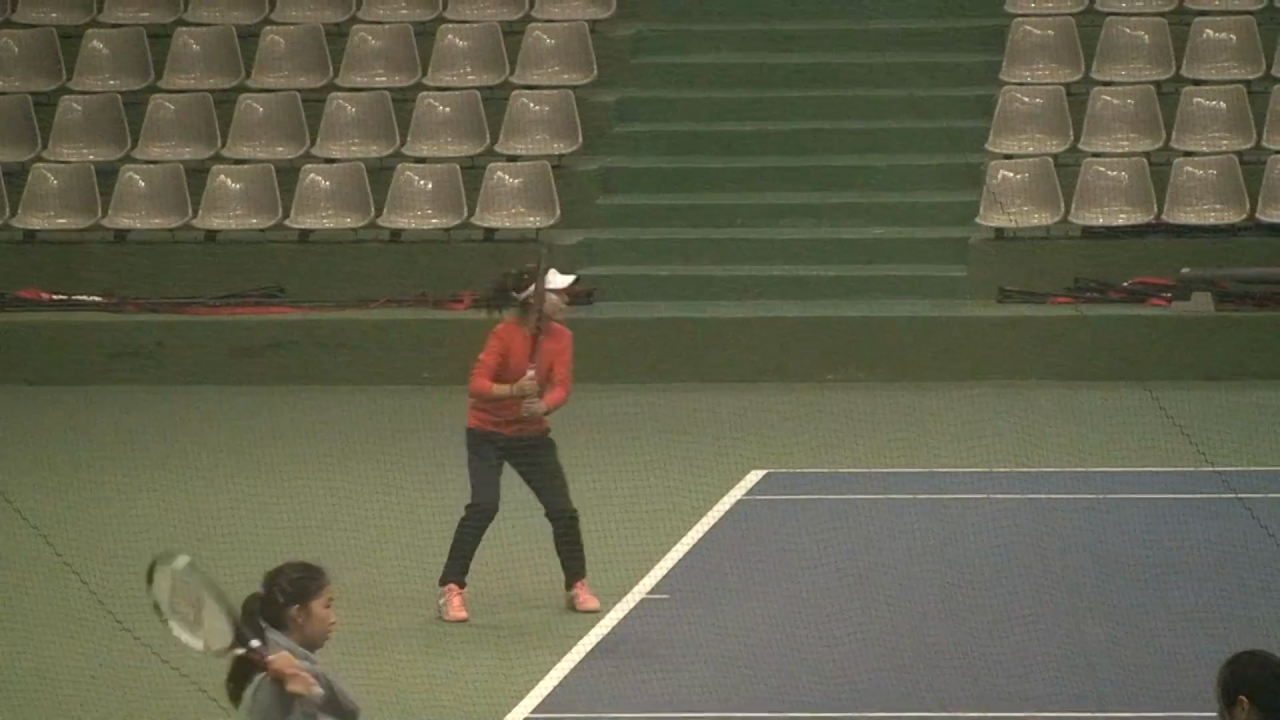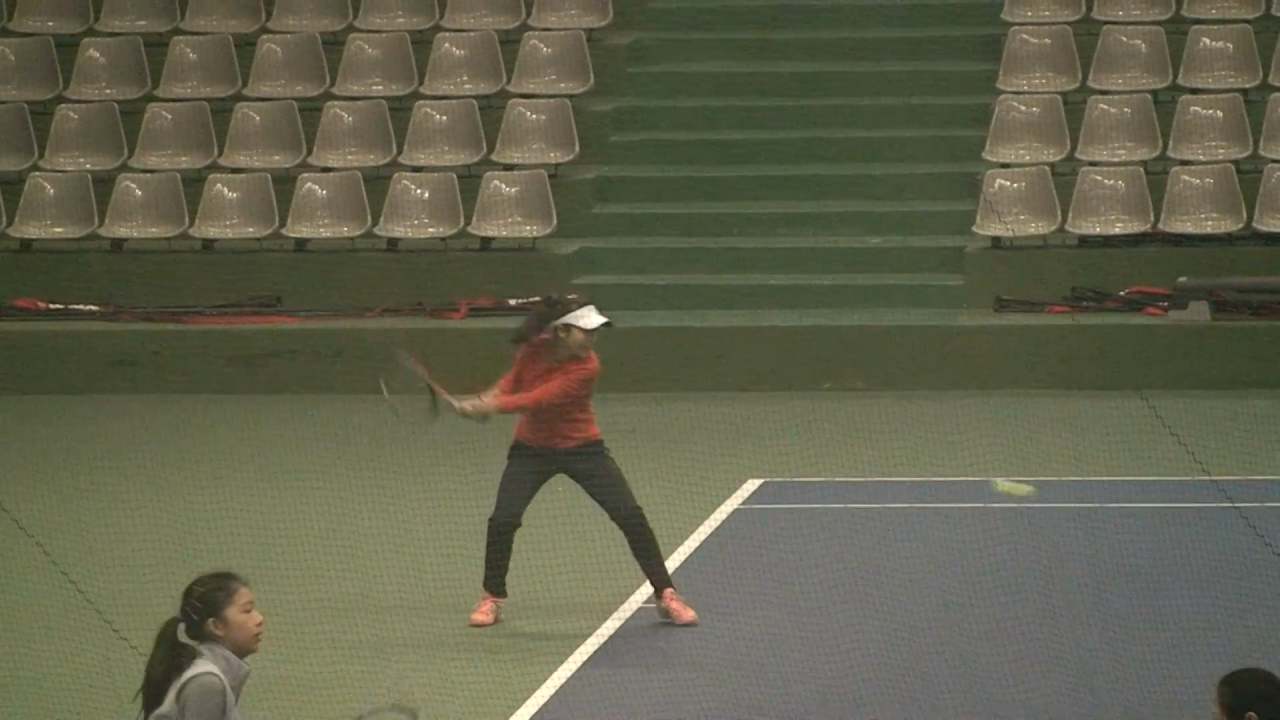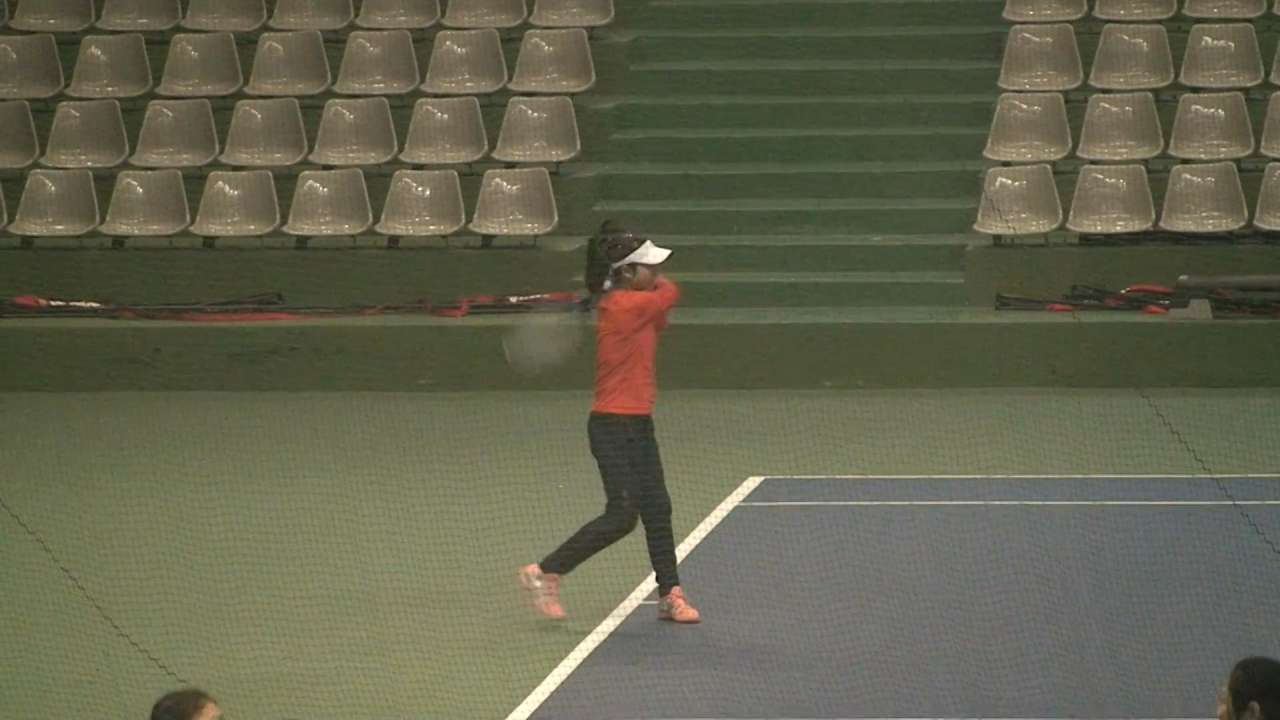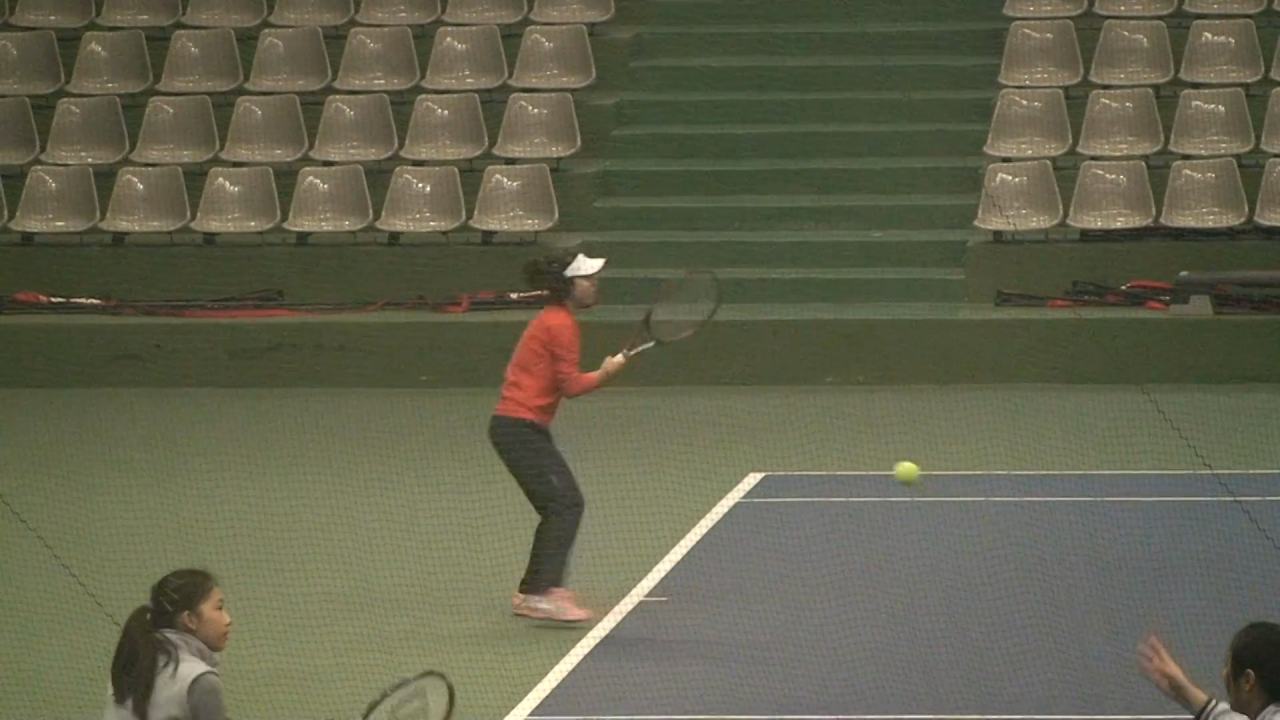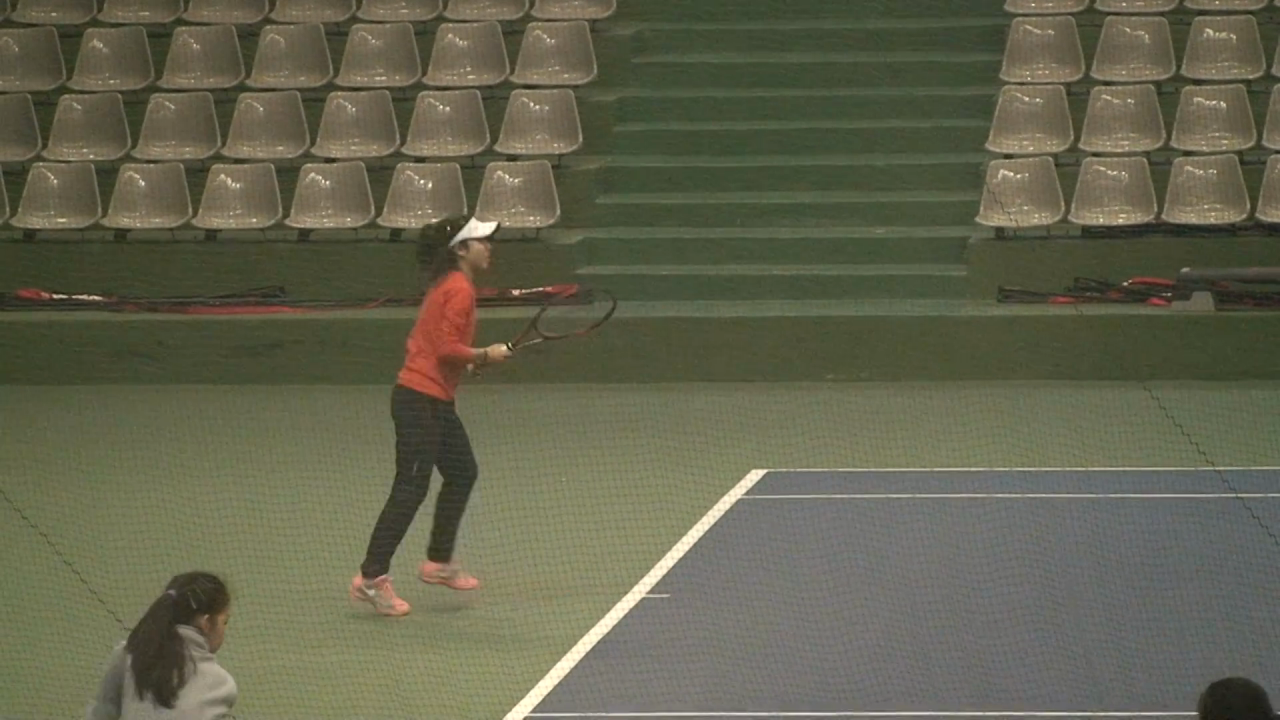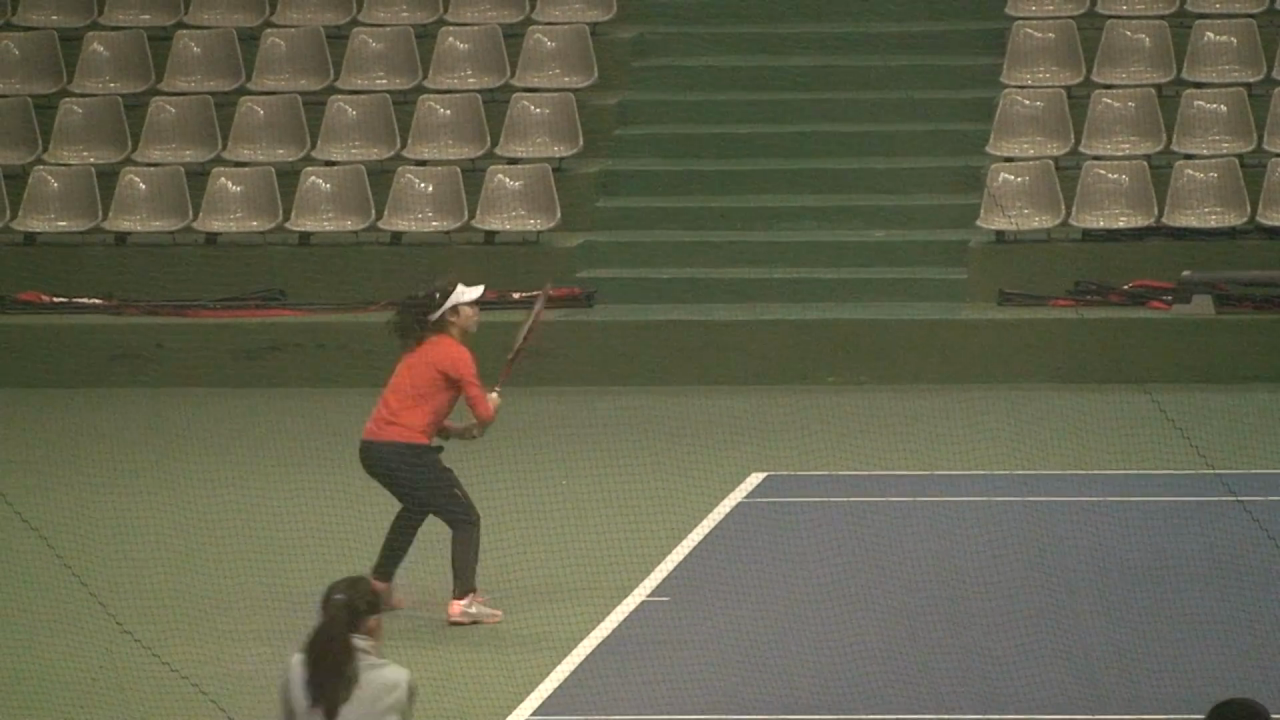
dt=0.5s
person 1, frame 1
left shoulder: (561, 337)
right shoulder: (504, 334)
left elbow: (561, 387)
right elbow: (478, 384)
left wrist: (544, 404)
right wrist: (510, 392)
left hip: (533, 436)
right hip: (487, 434)
left knee: (563, 511)
right knee: (484, 506)
left ankle: (576, 585)
right ankle: (451, 590)
person 1, frame 2
left shoulder: (587, 367)
right shoulder: (533, 348)
left elbow: (536, 400)
right elbow: (515, 377)
left wrist: (490, 406)
right wrist: (491, 394)
left hip: (582, 448)
right hip: (531, 448)
left knee: (630, 516)
right knee: (503, 520)
left ankle: (665, 595)
right ankle: (492, 596)
person 1, frame 3
left shoulder: (617, 304)
right shoulder: (632, 303)
left elbow: (656, 324)
right elbow: (670, 291)
right wrist: (649, 280)
left hip: (635, 424)
right hip: (616, 426)
left knee: (657, 510)
right knee: (621, 516)
left ankle: (670, 593)
right ankle: (543, 573)
person 1, frame 4
left shoulder: (550, 318)
right shoulder: (561, 324)
right elbow: (571, 385)
left wrist: (598, 371)
right wrist: (607, 371)
left hip: (516, 427)
right hip: (519, 428)
left knee: (560, 506)
right knee: (567, 504)
left ankle: (532, 593)
right ankle: (545, 593)
person 1, frame 5
left shoulder: (449, 285)
right shoulder: (460, 290)
right elbow: (447, 347)
left wrist: (471, 359)
right wrist: (486, 355)
left hip: (432, 399)
right hip: (421, 401)
left knee: (463, 473)
right knee: (409, 491)
left ankle: (440, 562)
right ankle: (371, 578)
person 1, frame 6
left shoulder: (422, 348)
right shoulder: (457, 355)
right elbow: (484, 415)
left wrist: (454, 432)
right wrist: (492, 403)
left hip: (373, 447)
right hip: (404, 451)
left knee: (417, 504)
right knee: (466, 521)
left ankle: (379, 585)
right ankle: (463, 601)
